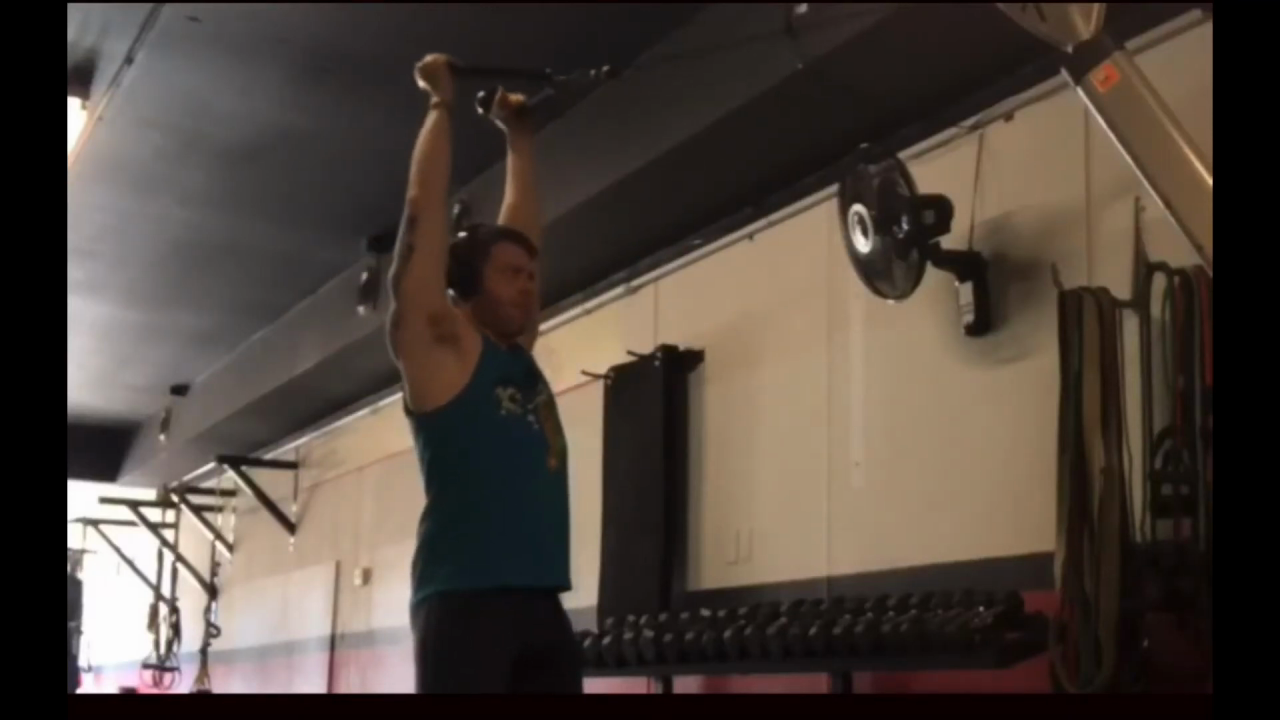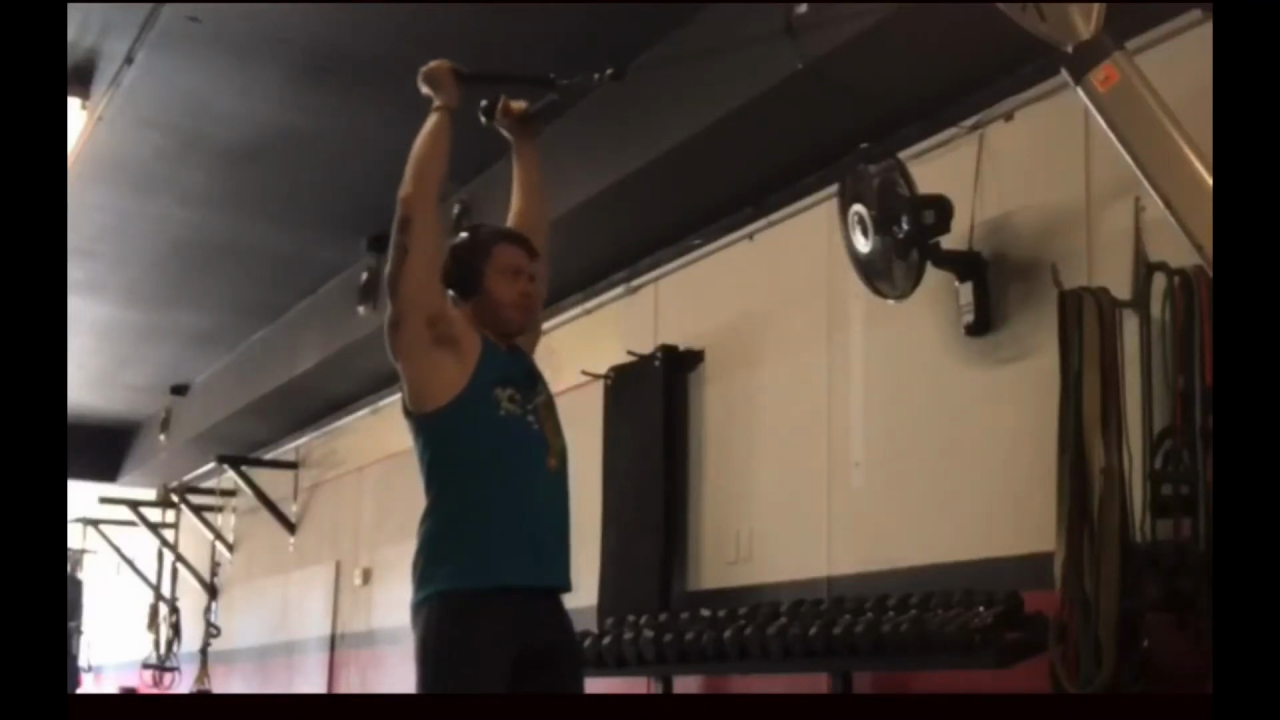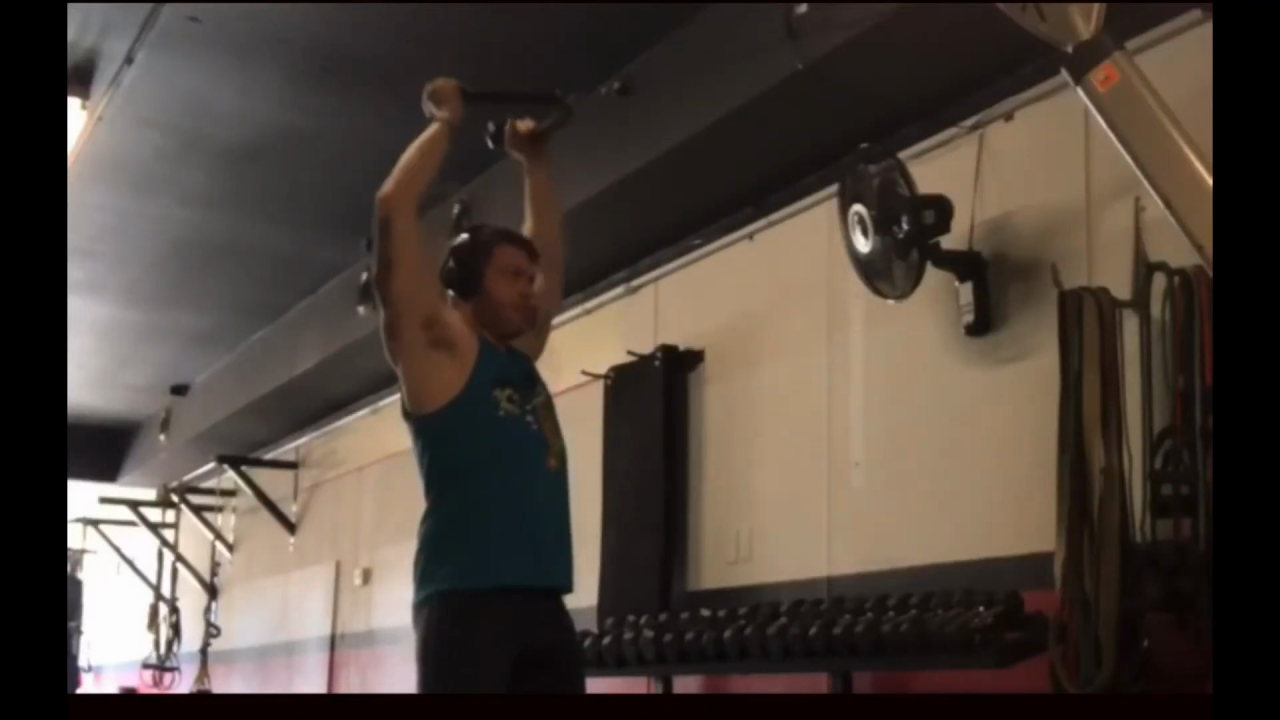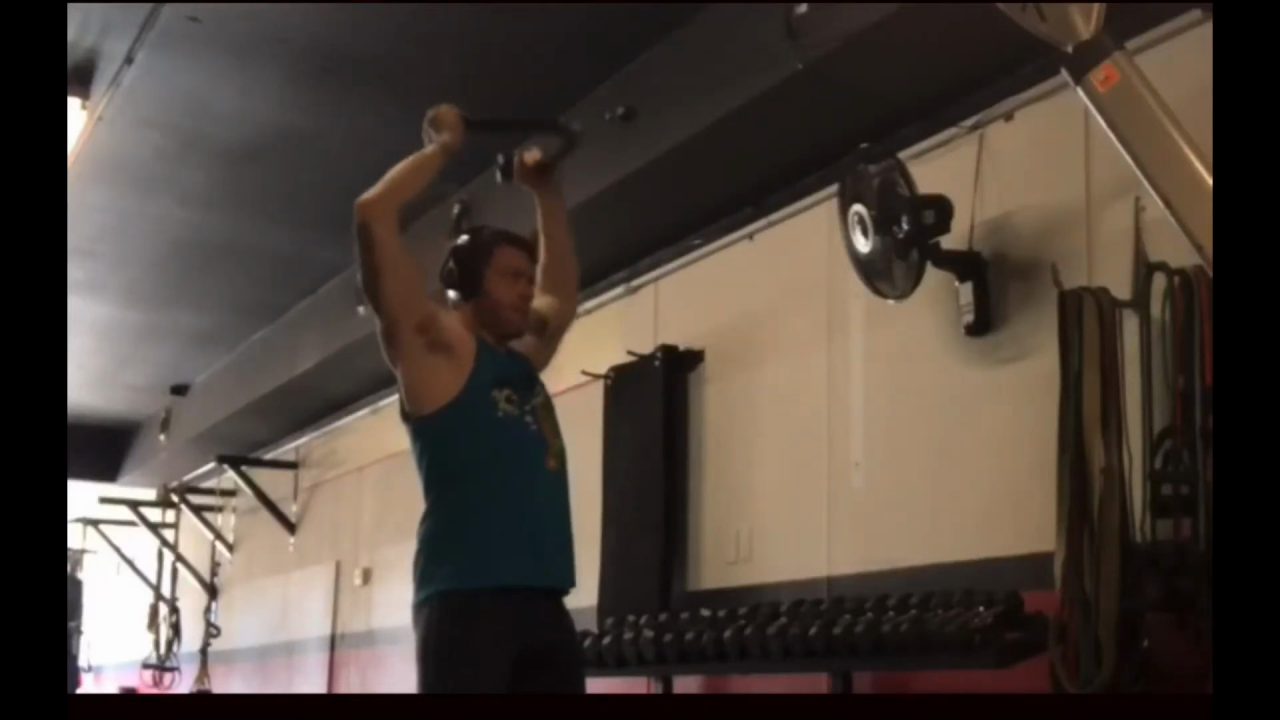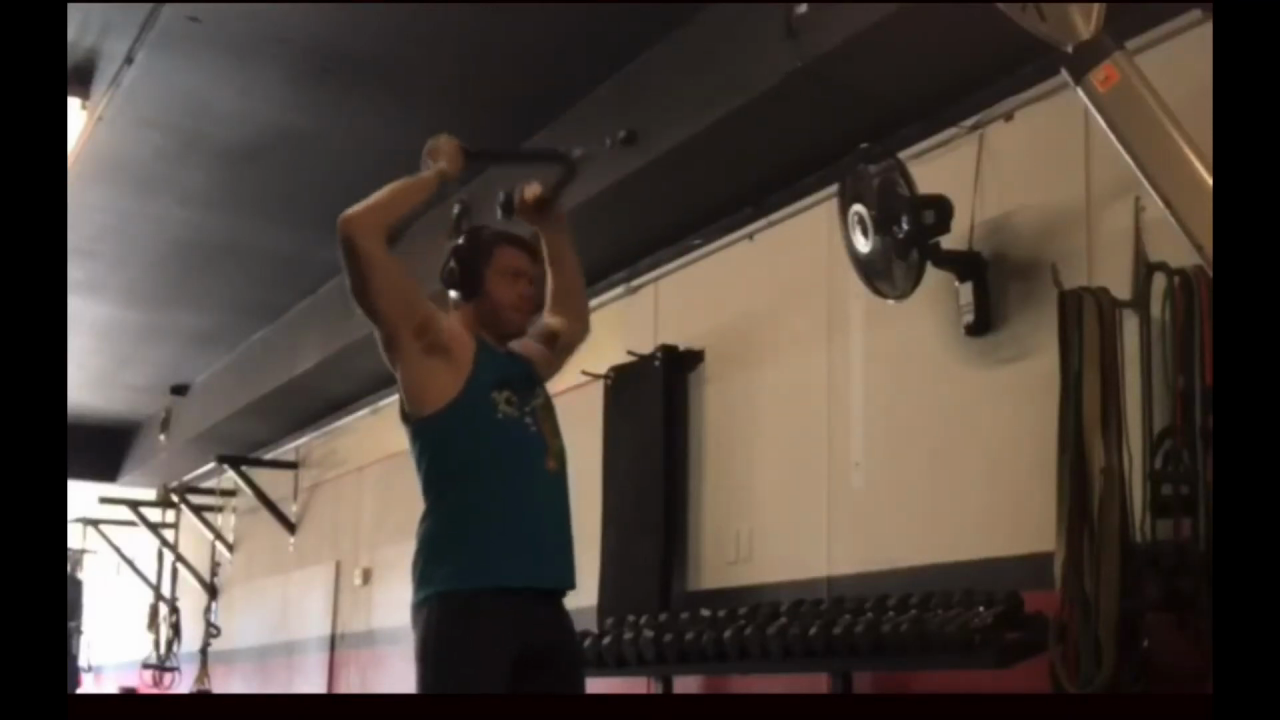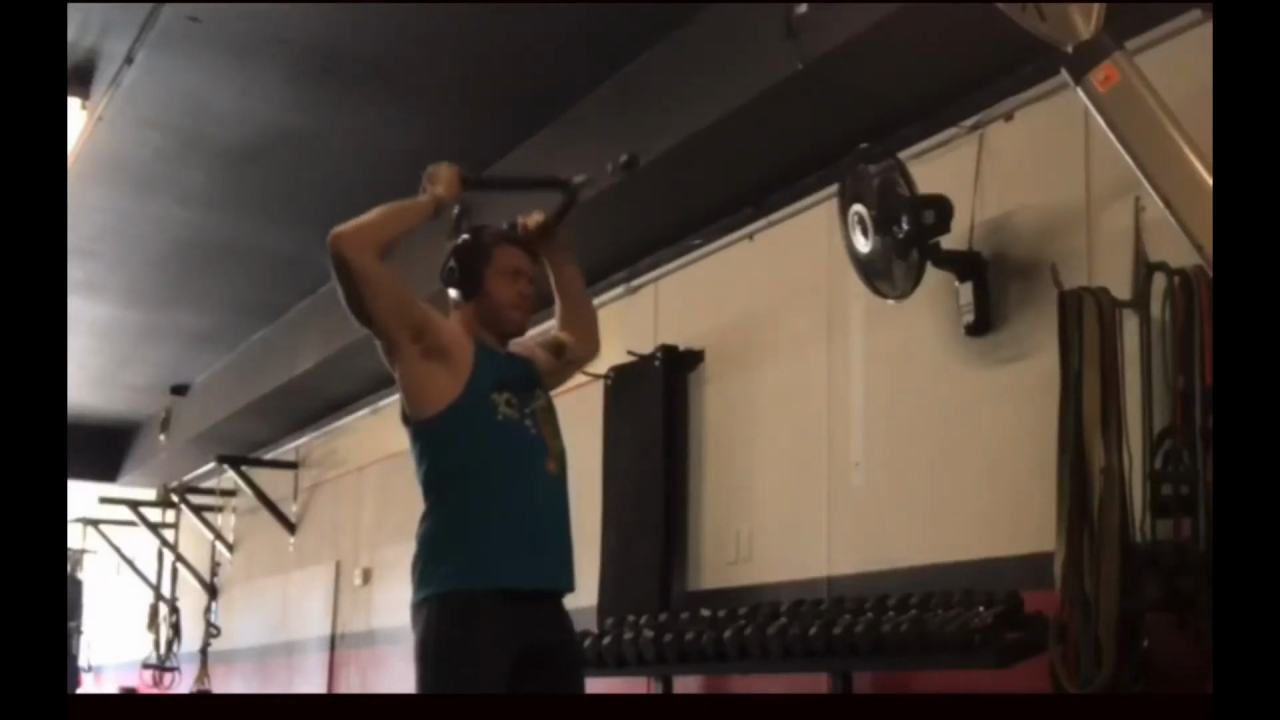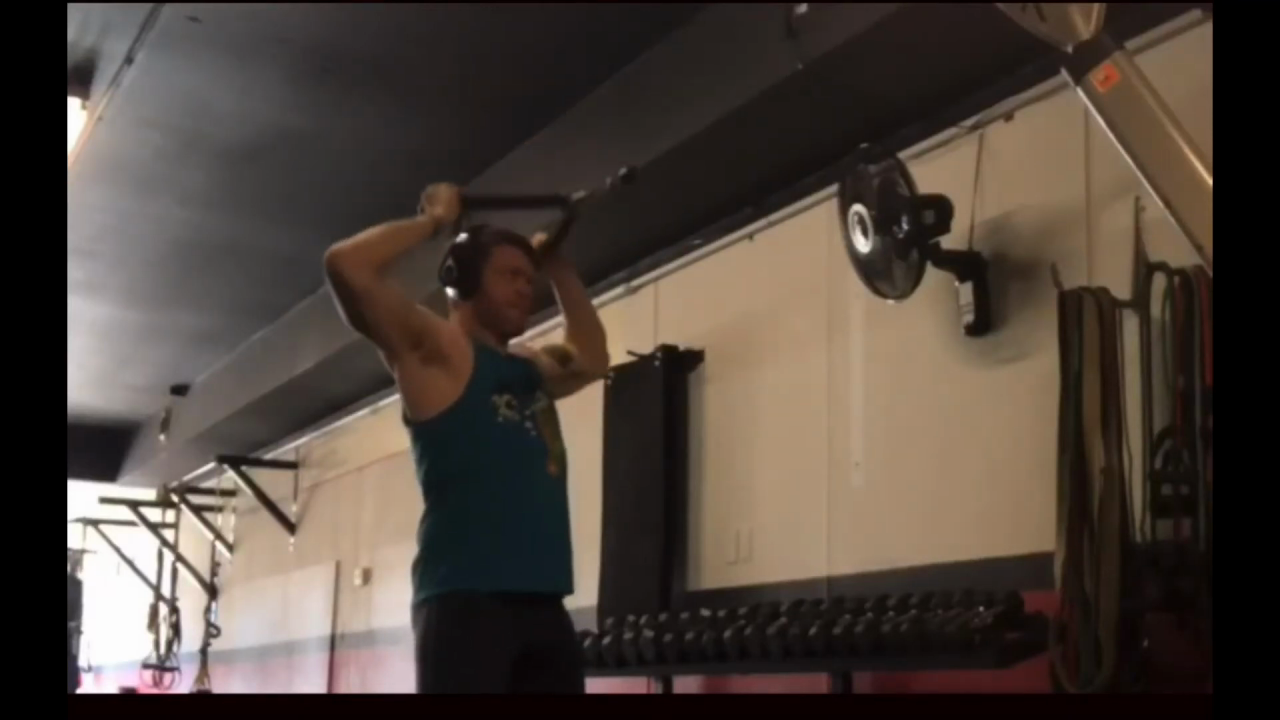
dt=0.1s
person 1, frame 1
left shoulder: (517, 352)
right shoulder: (436, 341)
left elbow: (523, 230)
right elbow: (422, 208)
left wrist: (518, 135)
right wrist: (441, 105)
left hip: (540, 603)
right hip: (464, 601)
person 1, frame 2
left shoulder: (517, 353)
right shoulder: (436, 341)
left elbow: (531, 237)
right elbow: (415, 209)
left wrist: (523, 142)
right wrist: (443, 109)
left hip: (540, 602)
right hip: (465, 600)
person 1, frame 3
left shoulder: (519, 357)
right shoulder: (435, 341)
left elbow: (548, 266)
right elbow: (394, 211)
left wrist: (535, 164)
right wrist: (444, 125)
left hip: (542, 604)
right hip: (466, 600)
person 1, frame 4
left shoulder: (522, 359)
right shoulder: (433, 345)
left elbow: (562, 288)
right elbow: (374, 216)
left wrist: (545, 192)
right wrist: (442, 148)
left hip: (542, 603)
right hip: (466, 600)
person 1, frame 5
left shoulder: (526, 362)
right shoulder: (433, 343)
left elbow: (573, 316)
right elbow: (357, 233)
left wrist: (550, 222)
right wrist: (437, 174)
left hip: (542, 604)
right hip: (466, 600)
person 1, frame 6
left shoulder: (529, 365)
right shoulder: (433, 347)
left elbow: (583, 337)
right elbow: (349, 248)
left wrist: (553, 249)
right wrist: (435, 199)
left hip: (541, 605)
right hip: (465, 602)
person 1, frame 7
left shoulder: (532, 368)
right shoulder: (433, 347)
left elbow: (594, 357)
right elbow: (345, 267)
left wrist: (558, 268)
right wrist: (434, 220)
left hip: (542, 605)
right hip: (466, 602)
